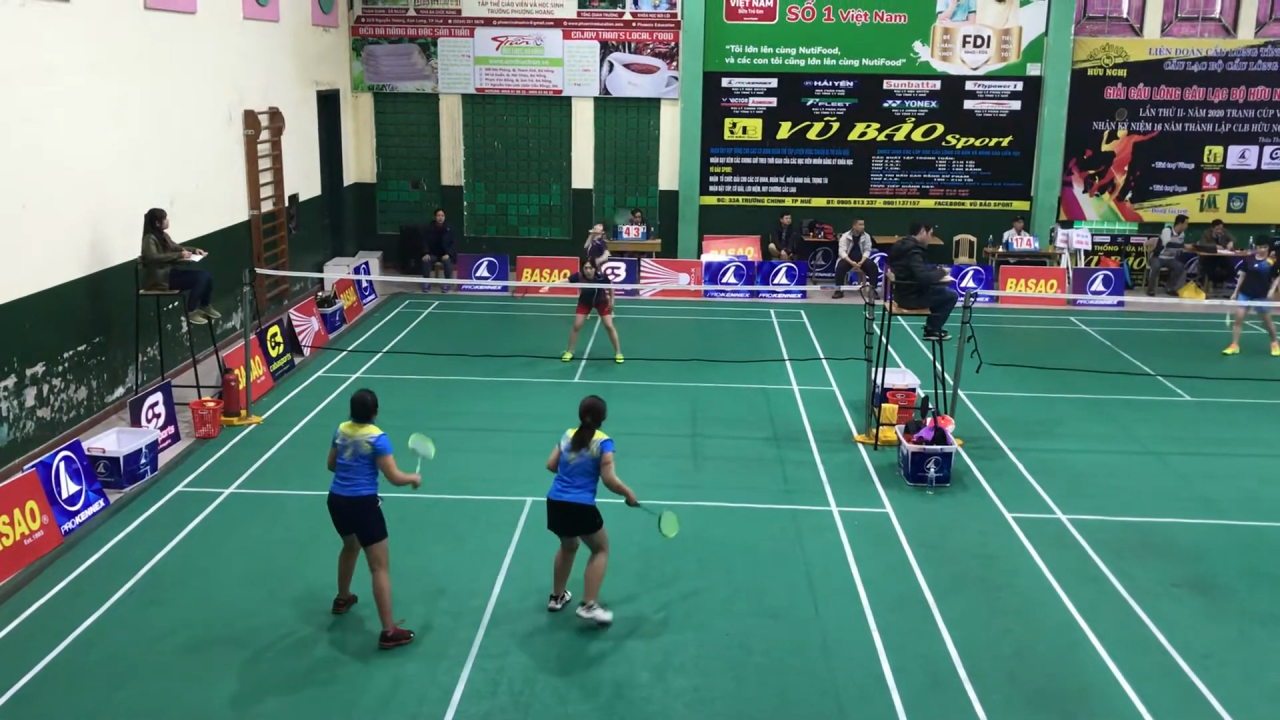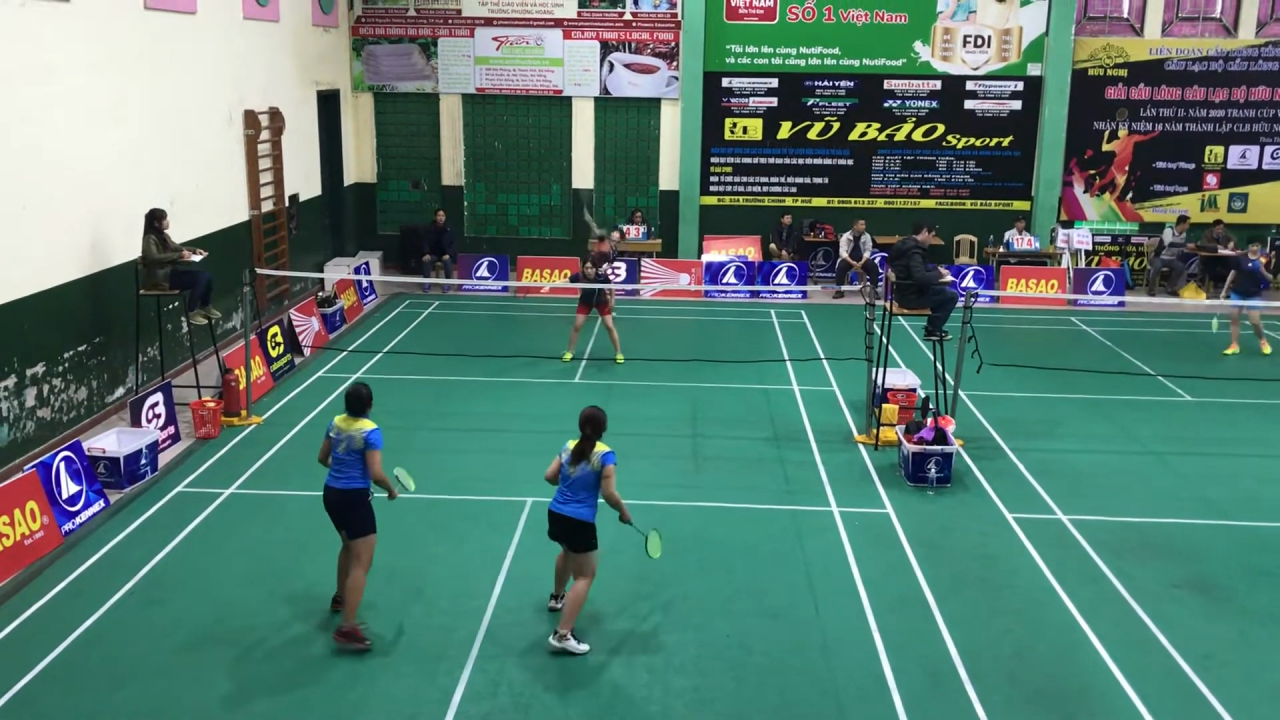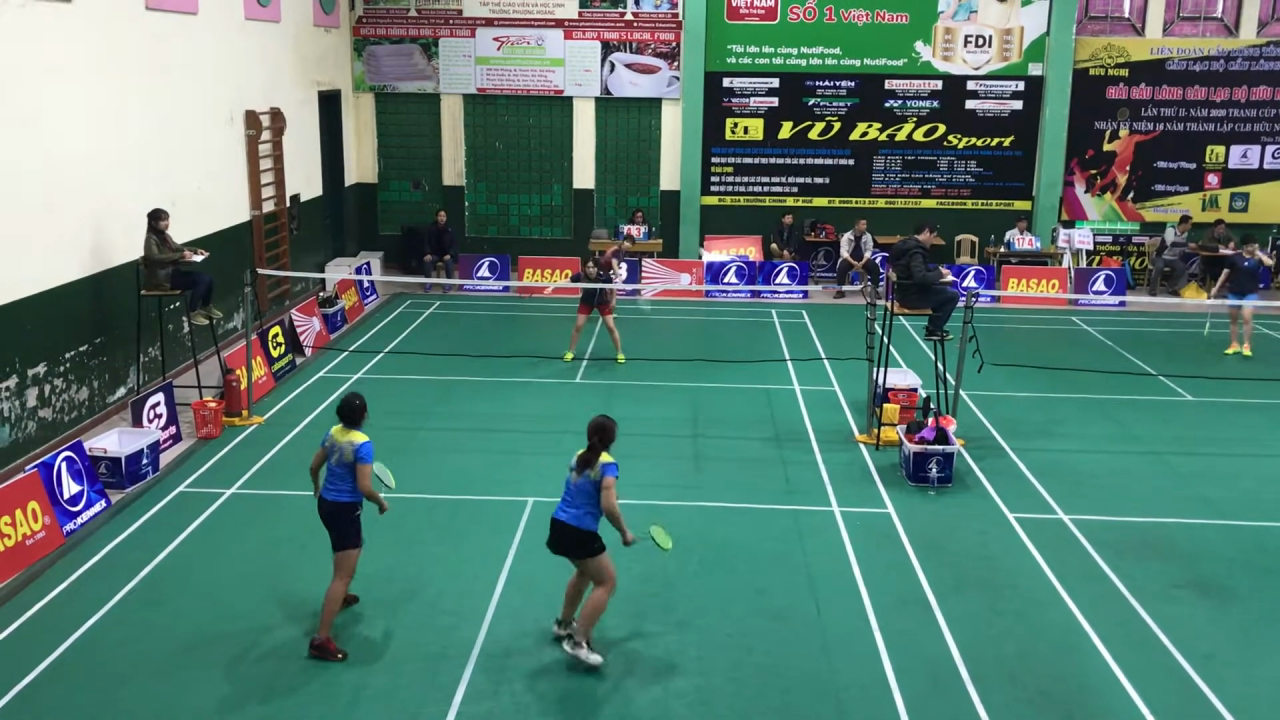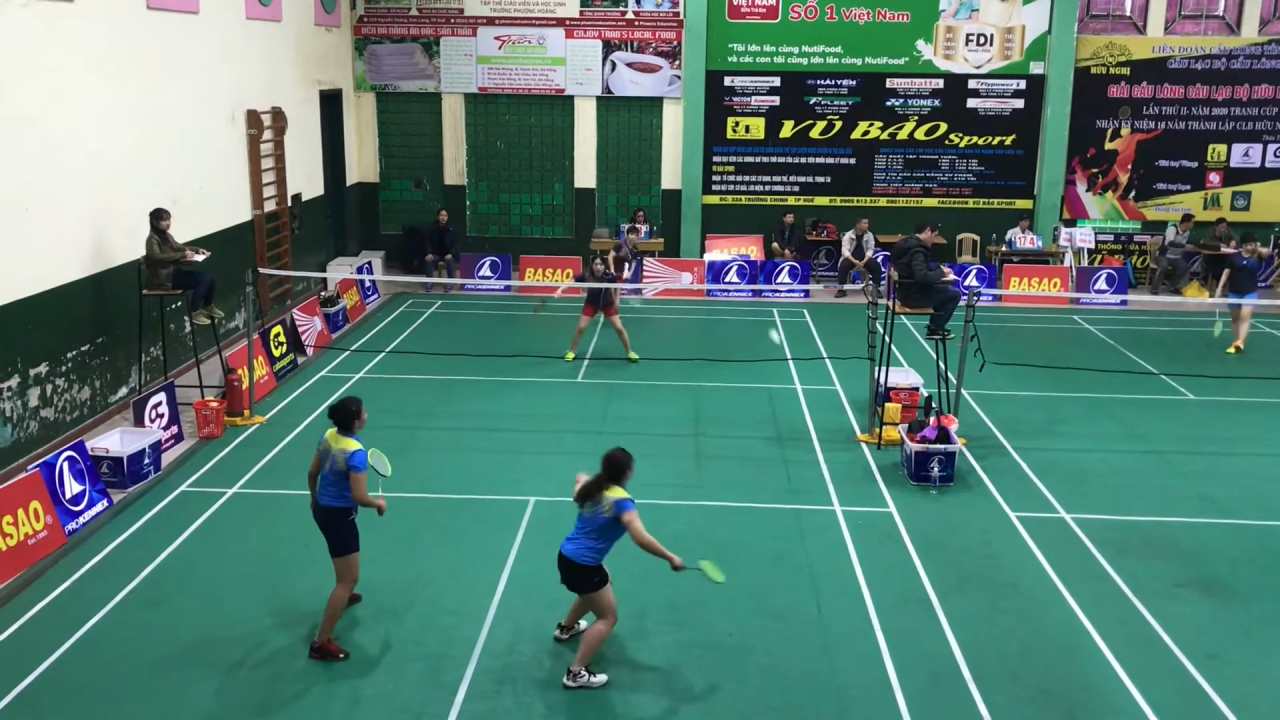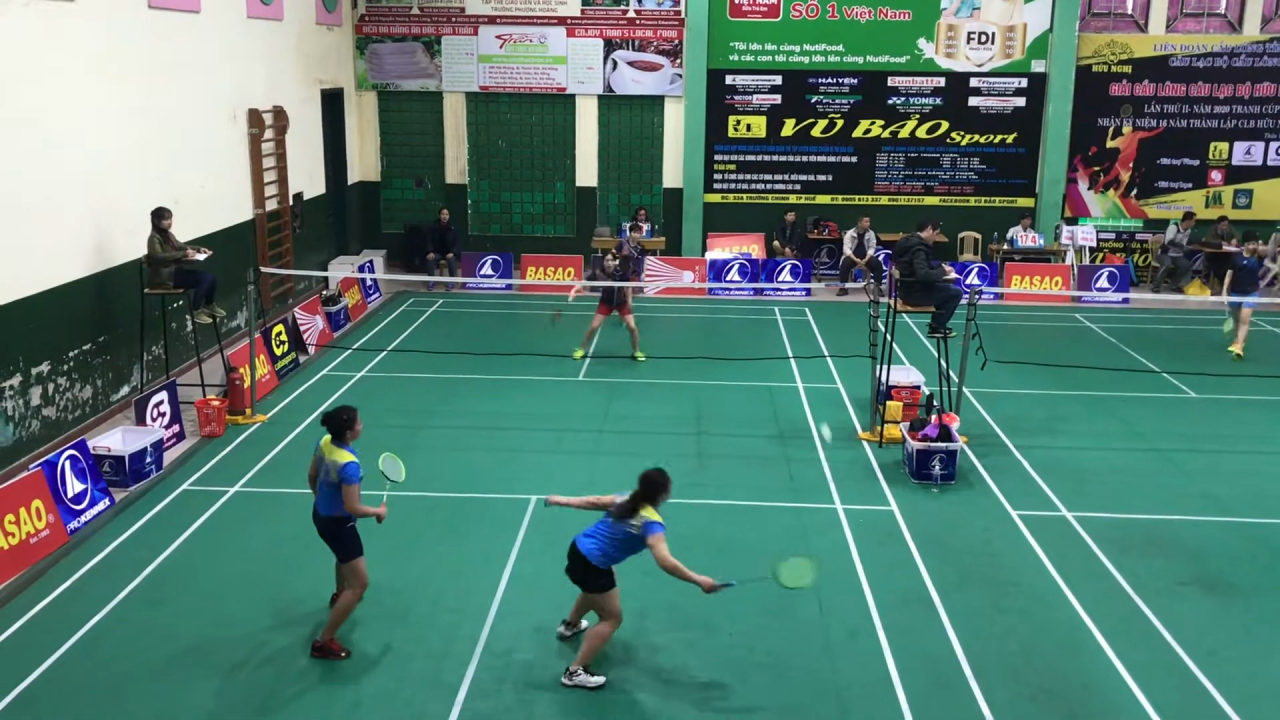
dt=0.2s
person 1, frame 1
left shoulder: (341, 430)
right shoulder: (377, 438)
right elbow: (394, 477)
right wrist: (413, 479)
left hip: (336, 500)
right hip: (363, 504)
left knee: (350, 547)
right knee: (380, 568)
left ankle: (342, 598)
right ankle: (389, 631)
person 1, frame 2
left shoulder: (336, 423)
right shoulder: (371, 432)
left elbow: (322, 458)
right elbow: (376, 474)
right wrist: (391, 489)
left hip: (331, 494)
right hip: (354, 498)
left knee: (349, 546)
right knee: (361, 564)
left ankle: (341, 597)
right ankle: (348, 627)
person 1, frame 3
left shoulder: (333, 433)
right shoulder: (363, 444)
left elbow: (314, 468)
right elbow: (365, 487)
left wrist: (318, 487)
right wrist: (381, 502)
left hip: (326, 504)
right hip: (344, 509)
left knee: (355, 546)
right knee: (342, 576)
left ankle: (340, 597)
right ankle: (320, 640)
person 1, frame 4
left shoulder: (328, 436)
right shoulder: (355, 452)
left elbow: (312, 473)
right elbow: (360, 496)
left wrist: (314, 496)
right wrist: (379, 504)
left hip: (321, 508)
right hip: (338, 515)
left knee: (346, 552)
right knee: (348, 580)
left ankle: (341, 597)
right ankle: (321, 643)
person 1, frame 5
left shoulder: (324, 444)
right shoulder: (348, 464)
left elbow: (312, 476)
right elbow: (352, 509)
right wrist: (378, 511)
left hip: (321, 515)
right hip: (337, 523)
left knee: (346, 554)
right knee: (359, 585)
left ankle: (340, 595)
right ankle: (323, 642)
person 2, frame 1
left shoulder: (567, 435)
right shoulder: (603, 442)
left elbow: (551, 465)
right elbow: (609, 480)
right wrist: (629, 494)
left hip: (555, 502)
right hip: (581, 506)
left knee: (568, 547)
right knee: (600, 550)
left ankle: (557, 597)
right ankle: (589, 604)
person 2, frame 2
left shoulder: (569, 447)
right shoulder: (605, 454)
left elbow: (550, 476)
right elbow: (609, 494)
right wrist: (623, 511)
left hip: (556, 514)
right hip: (580, 521)
left knee: (568, 552)
right knee: (584, 576)
left ankle: (557, 597)
right ankle: (563, 634)
person 2, frame 3
left shoulder: (580, 457)
right shoulder: (607, 465)
right elbow: (609, 507)
right wrist: (624, 533)
left hip: (559, 525)
right hip: (579, 530)
left knee: (585, 571)
right knee: (607, 582)
left ankle: (565, 624)
right ankle: (579, 642)
person 2, frame 4
left shoulder: (592, 488)
right shoulder: (621, 500)
left elbow: (579, 492)
right elbow: (641, 538)
left wrist: (581, 480)
right wrist: (672, 558)
left hip: (567, 555)
right hip: (581, 563)
left knee: (603, 583)
right knee: (608, 617)
left ankle: (565, 627)
right ankle: (576, 673)
person 2, frame 5
left shoulder: (626, 500)
right shoulder: (650, 522)
left elbow: (593, 502)
right elbow: (665, 562)
left wrist: (559, 500)
right wrist: (699, 580)
left hip: (579, 548)
right hip: (590, 563)
left knee: (597, 587)
right knee: (612, 619)
left ankle: (569, 626)
right ankle: (575, 672)
